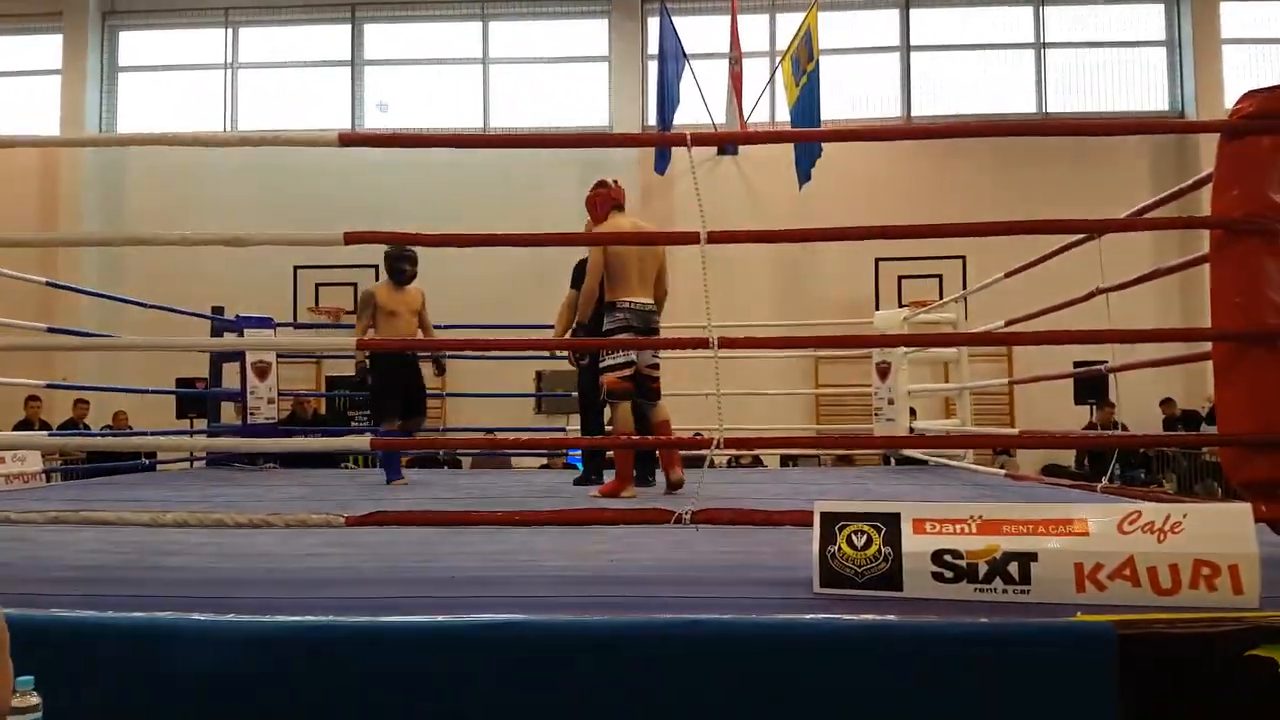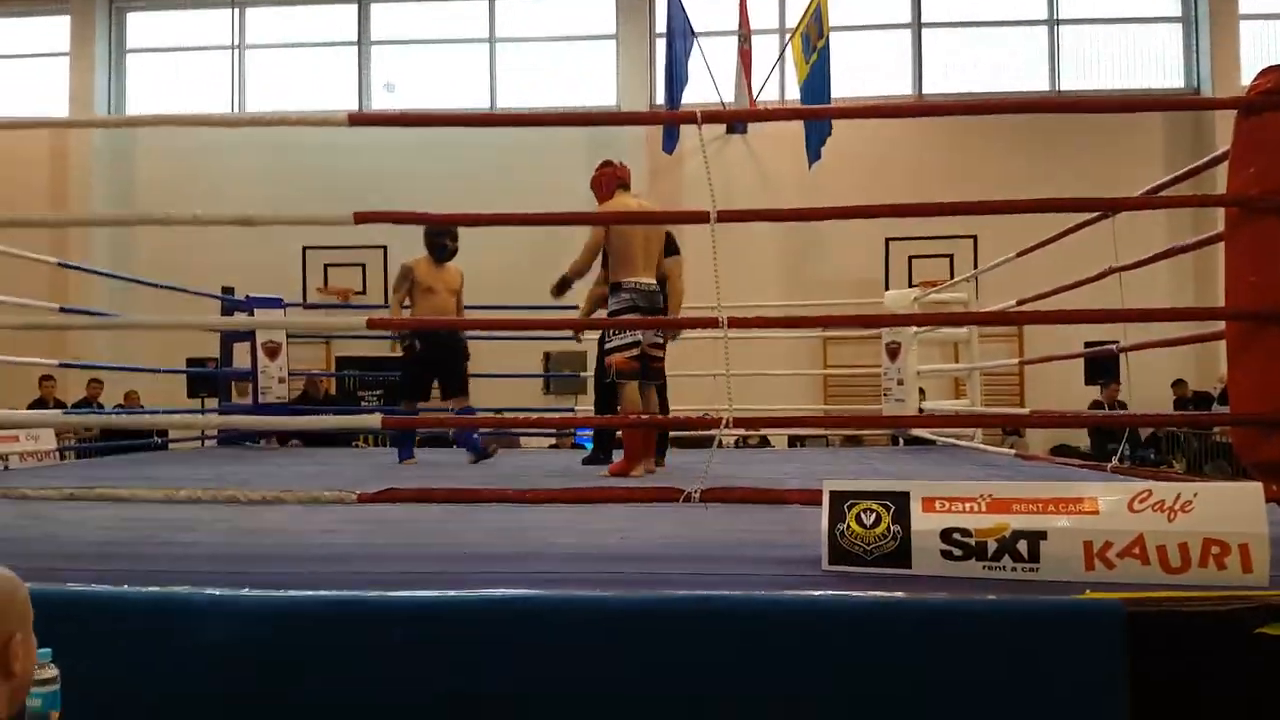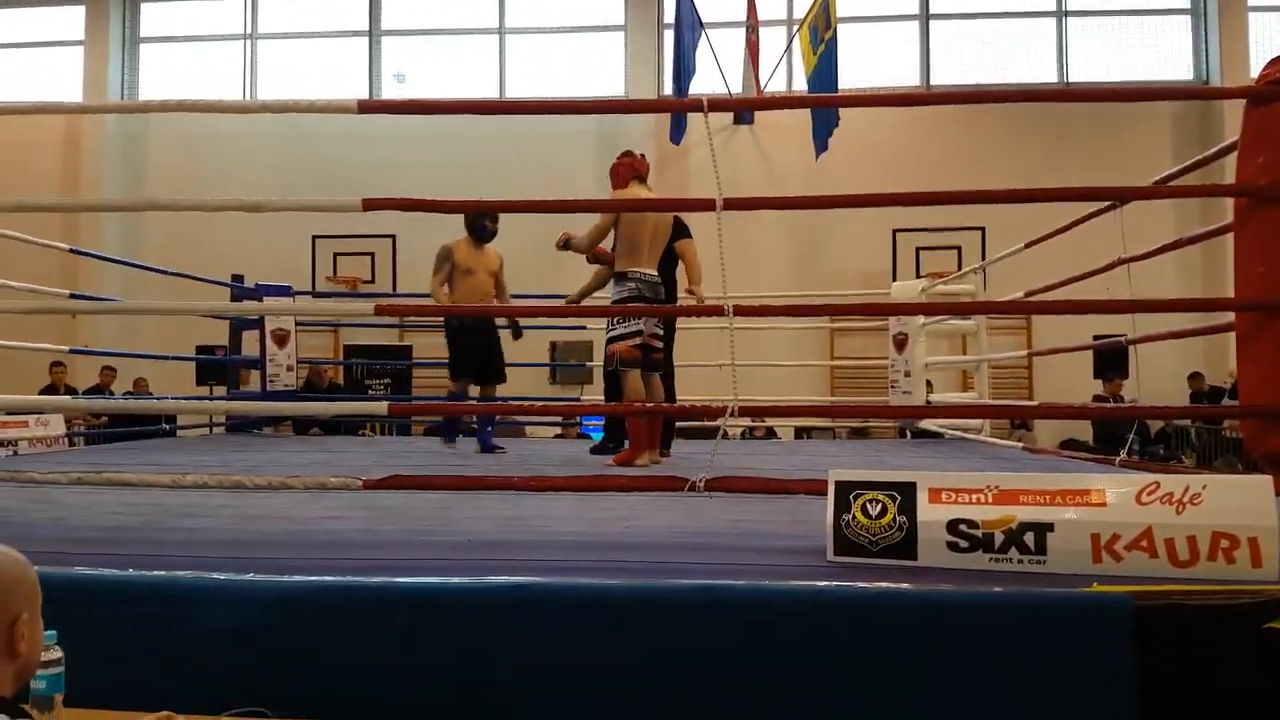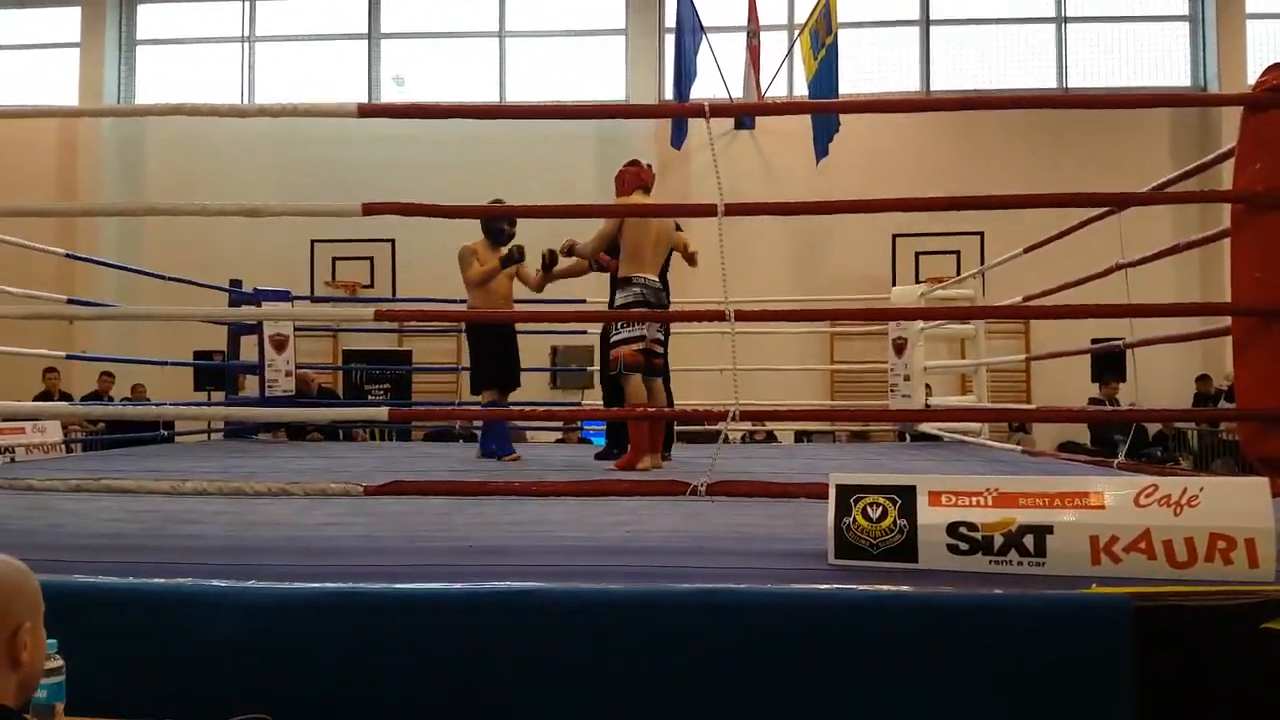
dt=0.3s
person 1, frame 1
left shoulder: (603, 231)
right shoulder: (652, 233)
left elbow: (591, 285)
left wrist: (580, 328)
left hip: (619, 316)
right hip: (649, 316)
left knee: (619, 399)
right knee: (652, 398)
left ankle: (624, 481)
right ankle: (673, 467)
person 1, frame 2
left shoulder: (609, 211)
right shoulder: (654, 212)
left elbow: (585, 262)
left wrist: (564, 281)
left hip: (625, 297)
right hip: (653, 296)
left knee: (626, 379)
right knee: (648, 381)
left ankle: (632, 459)
right ankle: (647, 456)
person 1, frame 3
left shoulder: (621, 198)
right shoulder: (664, 207)
left elbow: (589, 243)
left wrist: (568, 241)
left hip: (629, 286)
right hip: (655, 286)
left knee: (629, 366)
right knee: (651, 369)
left ankle: (638, 448)
right ankle: (653, 447)
person 1, frame 4
left shoulder: (625, 205)
right shoulder: (666, 217)
left elbow: (593, 249)
left wrist: (572, 247)
left hip: (632, 292)
right hip: (657, 292)
left knee: (631, 370)
right knee: (652, 374)
left ankle: (639, 452)
right ankle: (655, 451)
person 2, frame 1
left shoulder: (418, 294)
right shoulder: (373, 293)
left elbow: (426, 327)
right elbow: (360, 331)
left wrist: (437, 354)
right wrist: (360, 362)
left hip: (410, 358)
right hip: (385, 358)
left knee: (417, 416)
right knee: (390, 418)
left ankle: (387, 455)
right ankle: (393, 472)
person 2, frame 2
left shoulder: (457, 273)
right shoulder: (411, 269)
right elbow: (396, 304)
left wrist: (463, 340)
right wrist: (404, 333)
left hip: (449, 337)
right hip: (422, 337)
left knee: (461, 395)
right knee: (411, 398)
left ankle: (476, 447)
right ankle: (404, 451)
person 2, frame 3
left shoulder: (496, 256)
right shoulder: (451, 250)
left elbow: (501, 292)
right elbow: (436, 287)
left wrist: (512, 318)
left hip: (487, 322)
right hip: (461, 321)
left knee: (491, 383)
right knee: (462, 378)
left ankle: (486, 439)
right ankle: (449, 431)
person 2, frame 4
left shoulder: (513, 257)
right shoulder: (469, 251)
left elbow: (535, 286)
right elbow: (474, 278)
left wrist: (547, 269)
right wrist: (504, 262)
left hip: (506, 325)
right hip: (481, 324)
left knee: (505, 387)
right knee: (490, 387)
left ankle: (487, 444)
right ankle: (502, 447)
person 3, frame 1
right shoulder: (583, 266)
right elbow: (570, 305)
right wrist: (558, 335)
right knee: (589, 406)
left ankle: (646, 470)
right ankle: (592, 470)
person 3, frame 2
left shoulder: (660, 238)
left elbow: (673, 278)
right elbow: (601, 284)
left wrist: (672, 316)
right wrist: (583, 316)
right knee: (604, 384)
left ankle: (657, 450)
right ankle: (602, 449)
person 3, frame 3
left shoulder: (671, 224)
left elbow: (690, 256)
right elbow: (607, 267)
left wrist: (695, 285)
right wrist: (581, 294)
left knee: (660, 375)
right knee: (614, 373)
left ankle: (662, 440)
right ankle: (613, 437)
person 3, frame 4
right shoulder: (616, 234)
right elbow: (588, 264)
right wrist: (554, 274)
right knee: (612, 379)
left ankle: (663, 445)
right ankle: (616, 443)
